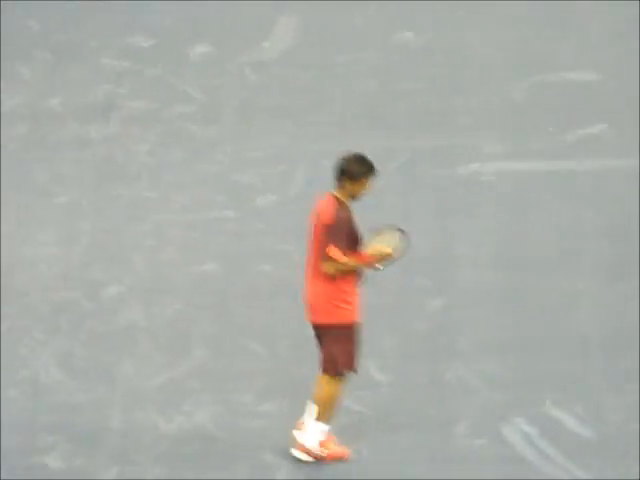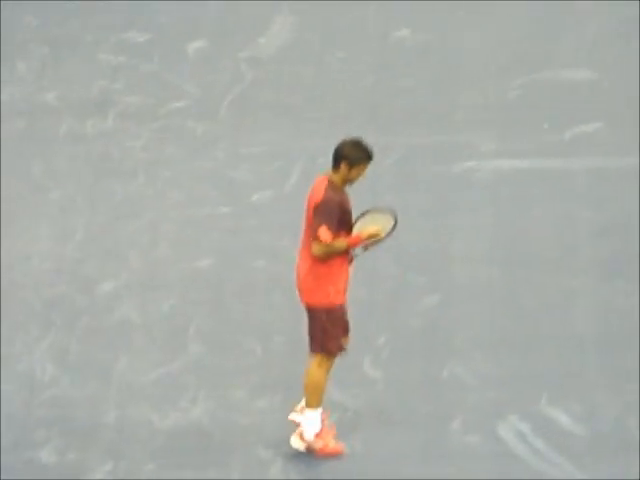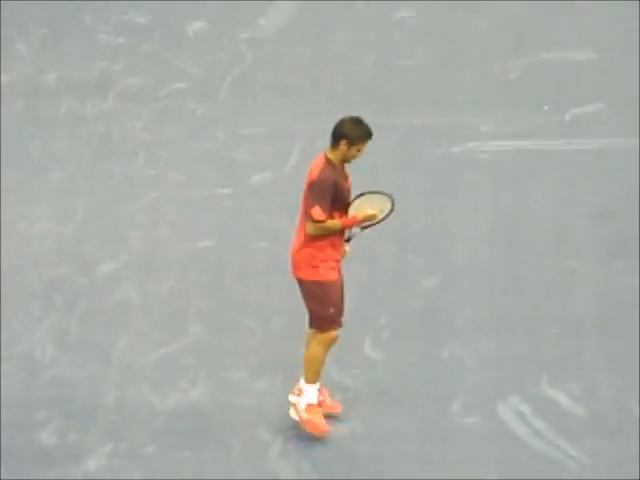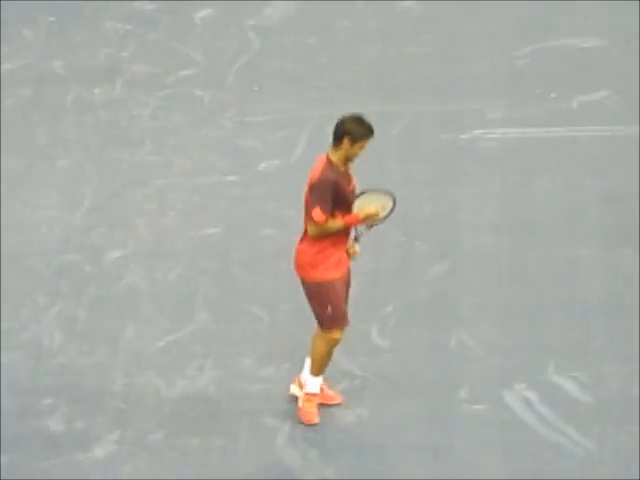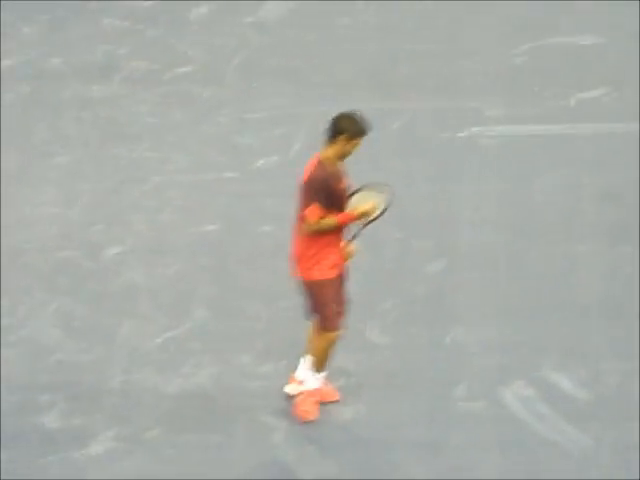
dt=0.1s
person 1, frame 1
left shoulder: (328, 205)
right shoulder: (339, 217)
right elbow: (331, 267)
left wrist: (359, 262)
right wrist: (368, 260)
left hip: (324, 303)
right hip: (335, 307)
left knee: (334, 369)
right knee: (336, 375)
left ankle: (310, 424)
right ankle: (313, 441)
person 1, frame 2
left shoulder: (326, 186)
right shoulder: (332, 200)
right elbow: (321, 249)
left wrist: (347, 247)
right wrist: (359, 239)
left hip: (319, 284)
right hip: (322, 288)
left knee: (332, 346)
right knee: (324, 355)
left ankle: (307, 410)
person 1, frame 3
left shoulder: (336, 168)
right shoulder: (324, 178)
right elbow: (313, 227)
left wrist: (340, 240)
right wrist: (354, 220)
left hip: (327, 261)
right hip: (314, 265)
left knee: (323, 328)
right knee: (327, 332)
left ankle: (306, 389)
right ankle: (307, 403)
person 1, frame 4
left shoulder: (341, 168)
right shoulder: (326, 178)
right elbow: (315, 229)
left wrist: (347, 242)
right wrist: (356, 220)
left hip: (334, 260)
right hip: (319, 265)
left knee: (331, 327)
right knee: (333, 333)
left ankle: (307, 381)
right ankle: (310, 390)
person 1, frame 5
left shoulder: (333, 168)
right shoulder: (319, 175)
right elbow: (310, 225)
left wrist: (343, 240)
right wrist: (351, 217)
left hip: (330, 258)
right hip: (317, 263)
left knee: (327, 324)
right knee: (330, 330)
left ankle: (304, 378)
right ankle: (307, 387)
